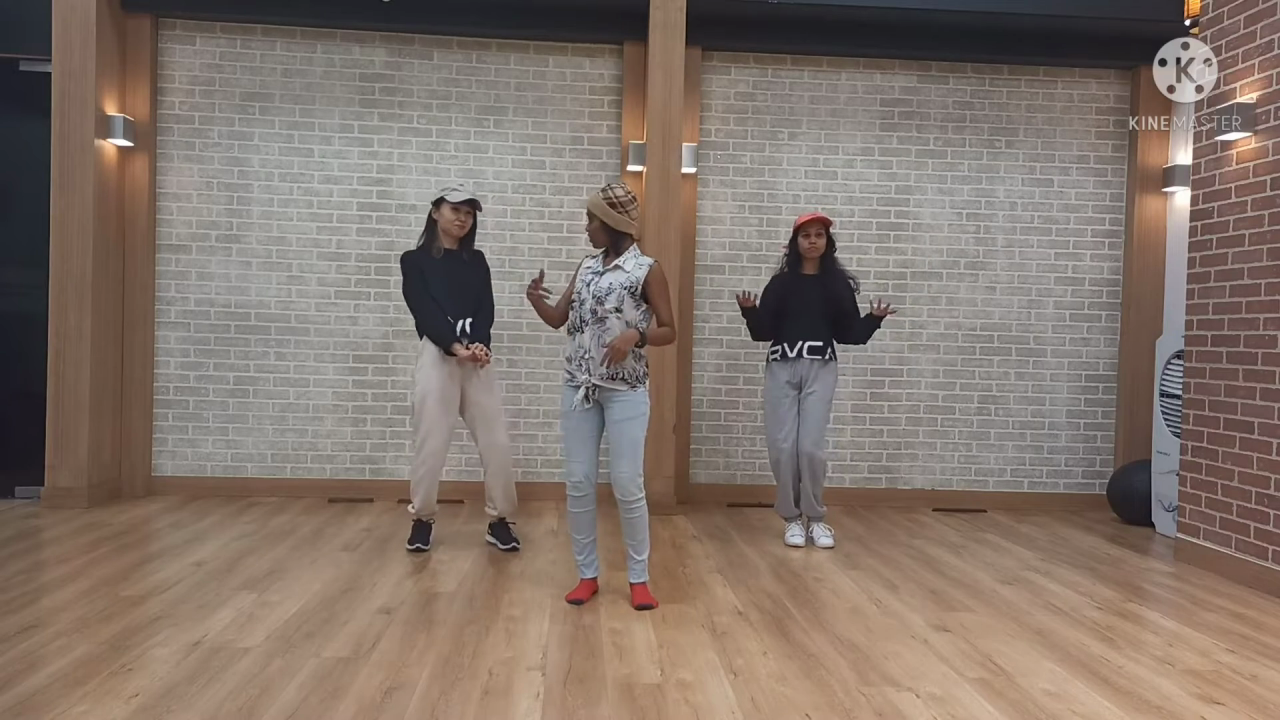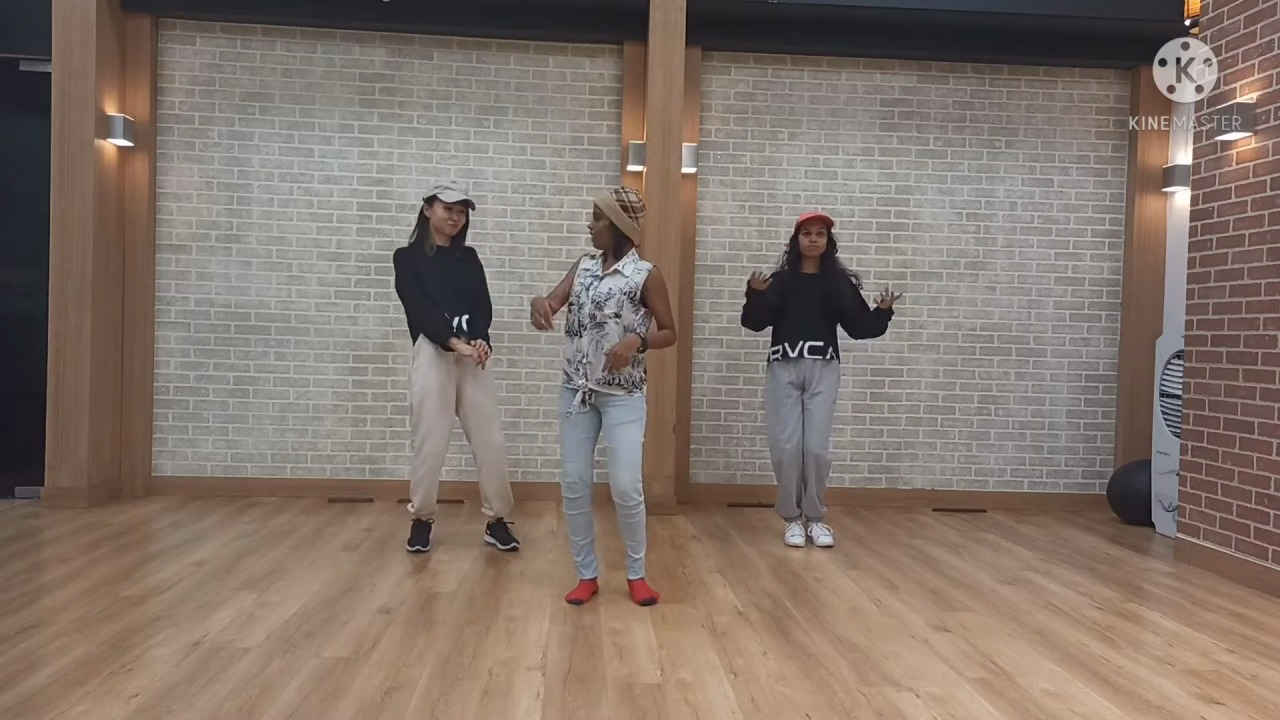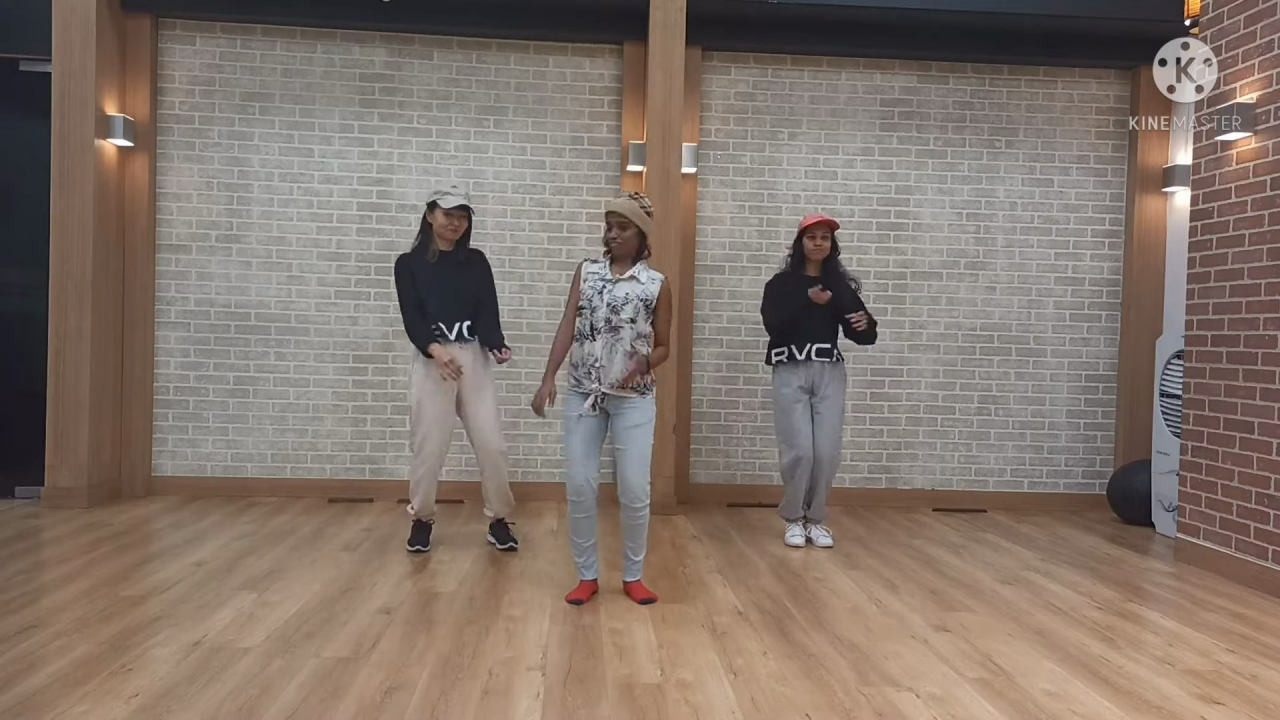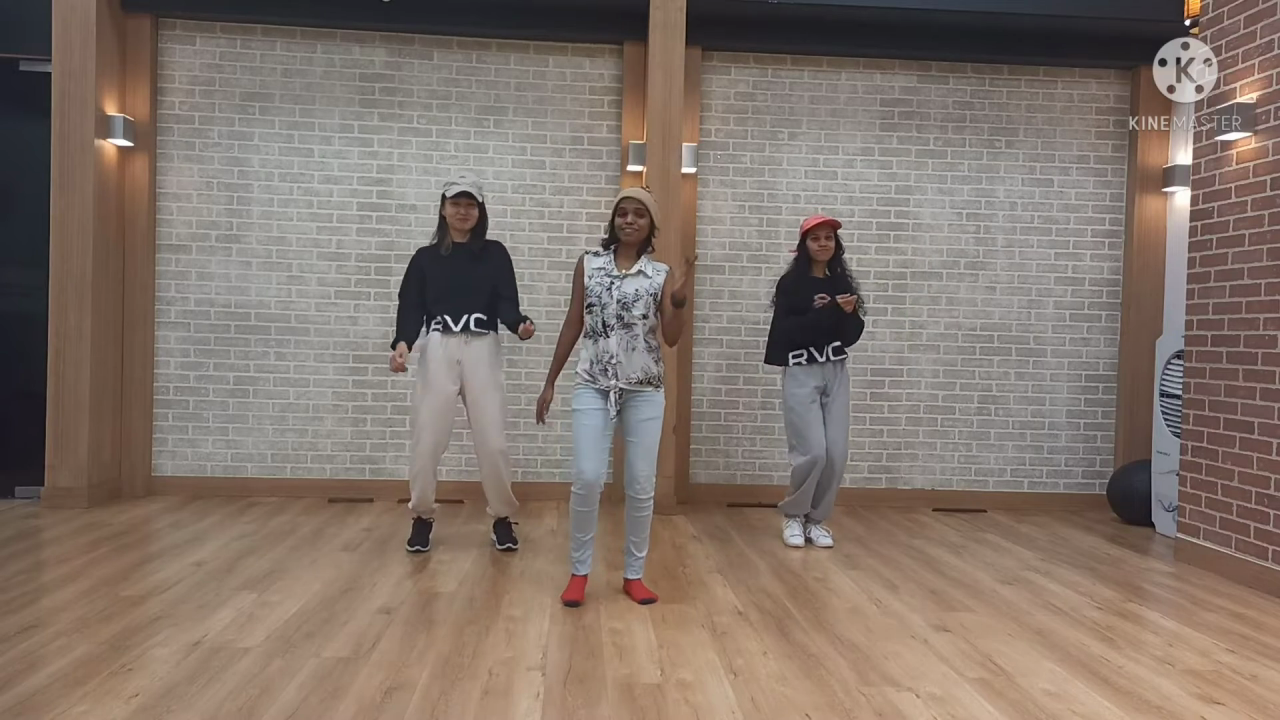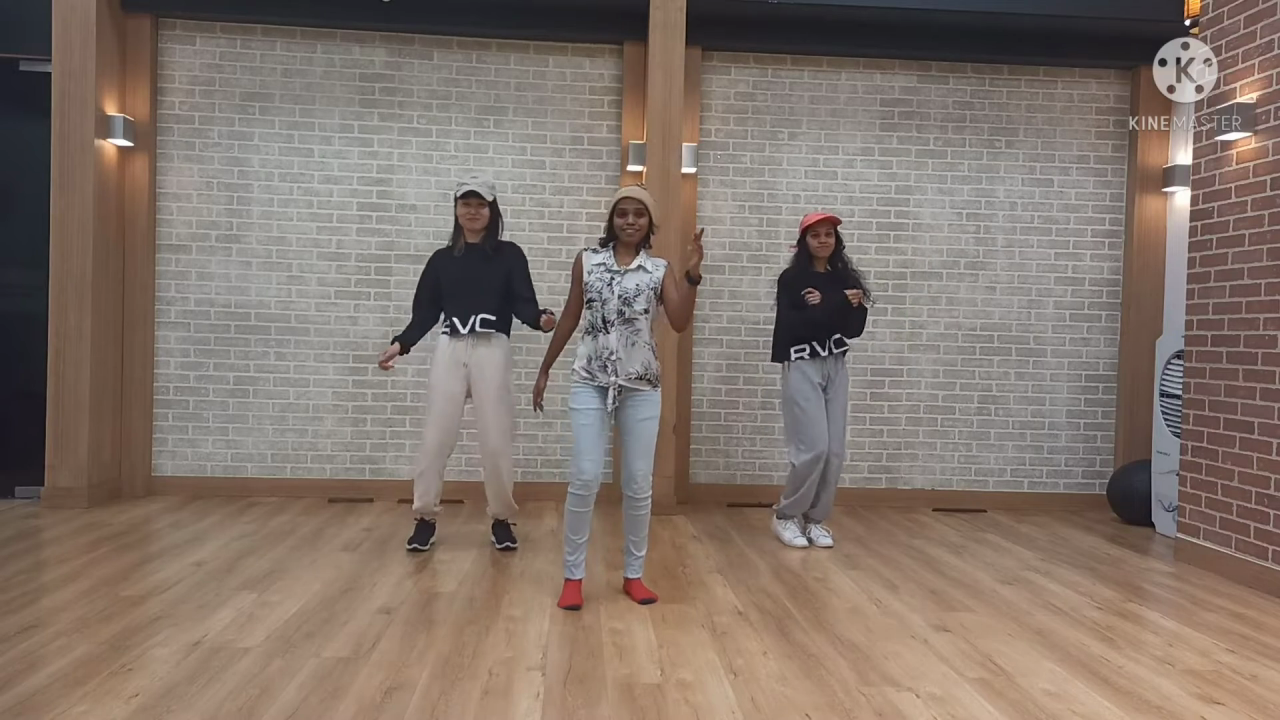
dt=0.2s
person 1, frame 1
left shoulder: (647, 270)
right shoulder: (587, 266)
left elbow: (669, 331)
right elbow: (557, 319)
left wrist: (636, 336)
right wrist: (535, 298)
left hip: (625, 390)
right hip: (579, 386)
left knee: (627, 484)
right knee: (579, 482)
left ankle: (638, 579)
right ankle: (588, 575)
person 1, frame 2
left shoulder: (645, 275)
right shoulder: (584, 266)
left elbow: (669, 332)
right elbow: (552, 304)
left wrist: (636, 342)
right wrist: (539, 305)
left hip: (623, 393)
right hip: (576, 389)
left knee: (625, 486)
right knee: (574, 483)
left ankle: (636, 574)
right ankle: (586, 575)
person 1, frame 3
left shoulder: (656, 284)
right shoulder: (587, 271)
left elbow: (662, 347)
right elbow: (567, 327)
left wrist: (643, 365)
right wrist: (548, 377)
left hip: (634, 398)
right hip: (583, 393)
left knee: (635, 491)
right knee: (580, 487)
left ankle: (633, 575)
right ankle: (587, 575)
person 1, frame 4
left shoulder: (662, 274)
right shoulder: (588, 264)
left elbow: (672, 337)
right elbow: (573, 325)
left wrist: (678, 298)
right wrist: (549, 382)
left hip: (645, 391)
right hip: (593, 387)
left knee: (641, 486)
right knee: (587, 478)
left ankle: (633, 575)
right ankle: (579, 571)
person 1, frame 5
left shoulder: (661, 270)
right shoulder: (587, 261)
left elbow: (680, 323)
right elbow: (569, 319)
left wrist: (693, 274)
right wrist: (544, 370)
left hip: (641, 387)
right hip: (590, 383)
left knee: (638, 484)
right knee: (584, 478)
left ankle: (633, 574)
right ankle: (573, 576)
person 2, frame 1
left shoulder: (477, 261)
right shoulder: (415, 260)
left elbow: (486, 310)
right elbow: (425, 311)
left wrist: (481, 345)
right wrist: (456, 348)
left hip: (477, 358)
right hip: (437, 355)
left knee: (496, 441)
right knee: (431, 442)
left ankle: (499, 520)
right ankle: (422, 519)
person 2, frame 2
left shoulder: (469, 258)
right shoulder: (408, 258)
left elbow: (482, 306)
right elbow: (420, 308)
left wrist: (480, 340)
right wrist: (455, 343)
left hip: (471, 355)
right hip: (432, 353)
left knee: (490, 441)
right knee: (430, 442)
left ankle: (497, 521)
right ankle: (422, 519)
person 2, frame 3
left shoulder: (476, 261)
right shoulder: (409, 264)
left elbow: (488, 310)
right elbow: (412, 316)
left wrist: (496, 345)
right wrist: (436, 350)
left hip: (473, 357)
right hip: (431, 358)
left knee: (492, 444)
right knee: (429, 445)
left ankle: (499, 521)
right ankle: (422, 520)
person 2, frame 4
left shoulder: (494, 253)
right shoulder: (425, 257)
left elbow: (506, 300)
right elbow: (410, 307)
left wrist: (519, 324)
right wrist: (403, 343)
left hip: (482, 349)
right hip: (436, 350)
left knee: (493, 441)
right knee: (427, 440)
left ankle: (502, 519)
right ankle: (422, 518)
person 2, frame 5
left shoulder: (509, 255)
right shoulder: (442, 259)
left elbow: (522, 301)
right elbow: (425, 310)
left wrist: (541, 318)
right wrist: (400, 344)
left hip: (492, 351)
right hip: (449, 350)
left knee: (496, 441)
right knee: (436, 438)
left ankle: (501, 519)
right ankle: (425, 519)
person 3, frame 1
left shoulder: (838, 284)
right shoulder: (780, 283)
left elbow: (847, 332)
right elbow: (763, 331)
left wrist: (874, 319)
right wrist: (750, 310)
left hip: (820, 369)
right hip: (781, 368)
left knee: (810, 446)
right knee: (782, 446)
left ankle: (816, 517)
right ankle: (792, 518)
person 3, frame 2
left shoulder: (840, 282)
right shoulder: (780, 281)
left elbow: (858, 326)
right elbow: (754, 322)
left wrist: (883, 312)
right wrist: (754, 295)
left hip: (823, 369)
right hip: (783, 368)
left knee: (815, 447)
right knee: (784, 446)
left ankle: (815, 518)
right ankle: (792, 518)
person 3, frame 3
left shoulder: (840, 285)
right shoulder: (782, 283)
left elbow: (861, 332)
right elbow: (772, 323)
left wrist: (866, 324)
right wrist: (808, 302)
left hip: (829, 371)
right hip: (790, 371)
left knee: (827, 451)
right knee: (798, 450)
left ankle: (815, 519)
right ankle: (793, 518)
person 3, frame 4
left shoulder: (842, 284)
right shoulder: (790, 284)
left elbow: (852, 333)
right elbow: (790, 330)
left wrist: (843, 311)
right wrist: (833, 310)
left hip: (835, 373)
right hip: (801, 372)
left knee: (837, 453)
right knee: (812, 452)
left ankle: (816, 519)
right ankle: (793, 515)
person 3, frame 5
left shoulder: (844, 279)
right shoulder: (792, 278)
left elbow: (855, 327)
right elbow: (796, 324)
left wrist: (826, 305)
right wrist: (840, 304)
left hip: (835, 367)
right hip: (802, 366)
left knee: (834, 450)
right knee: (813, 448)
left ankle: (815, 519)
right ankle: (786, 515)
